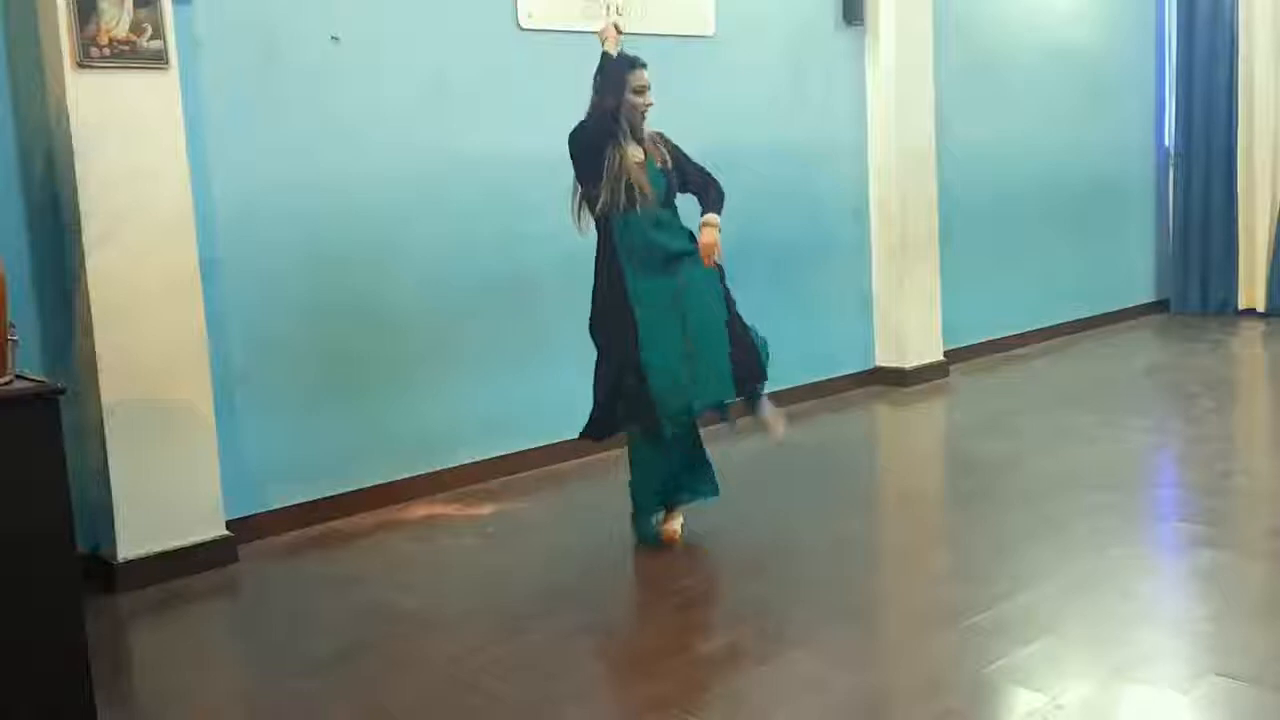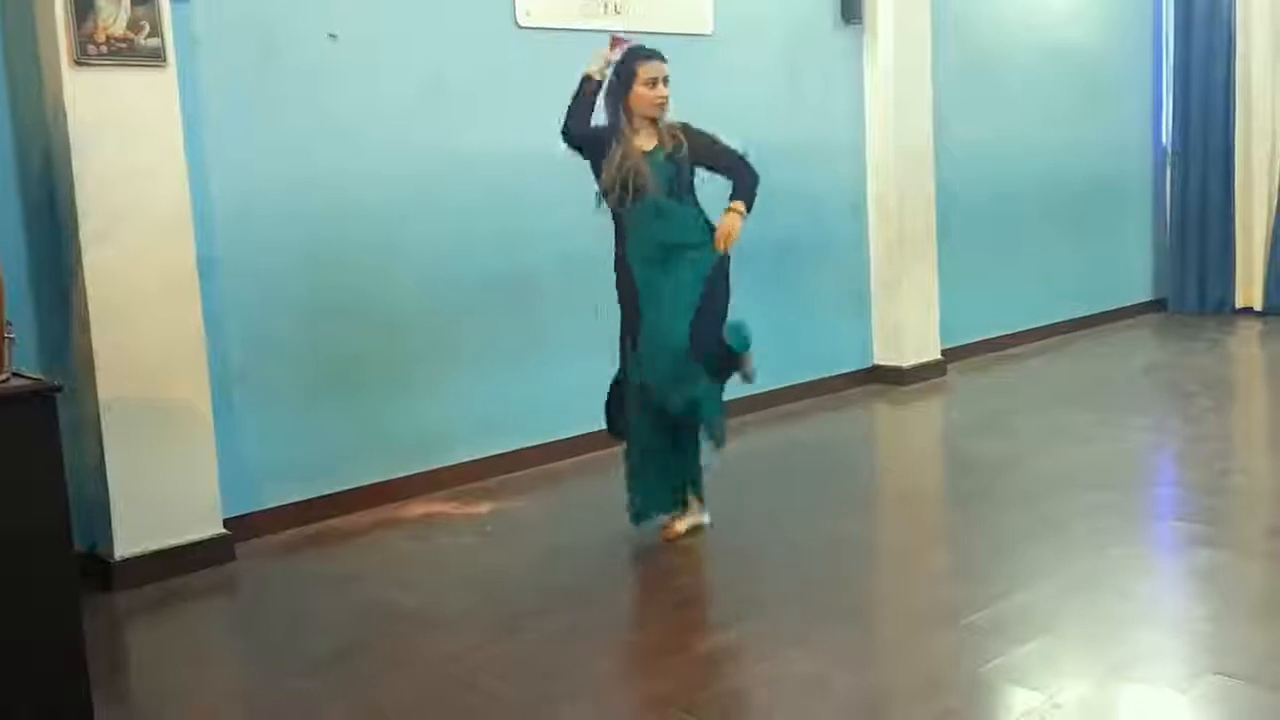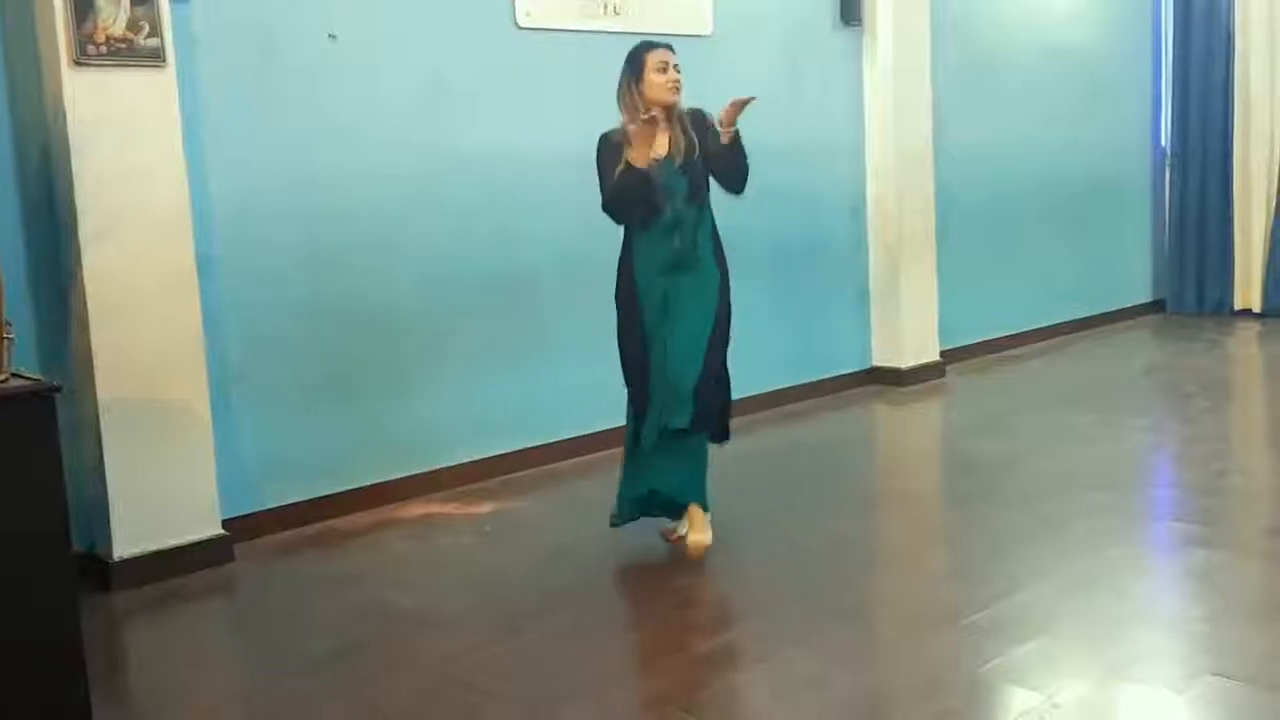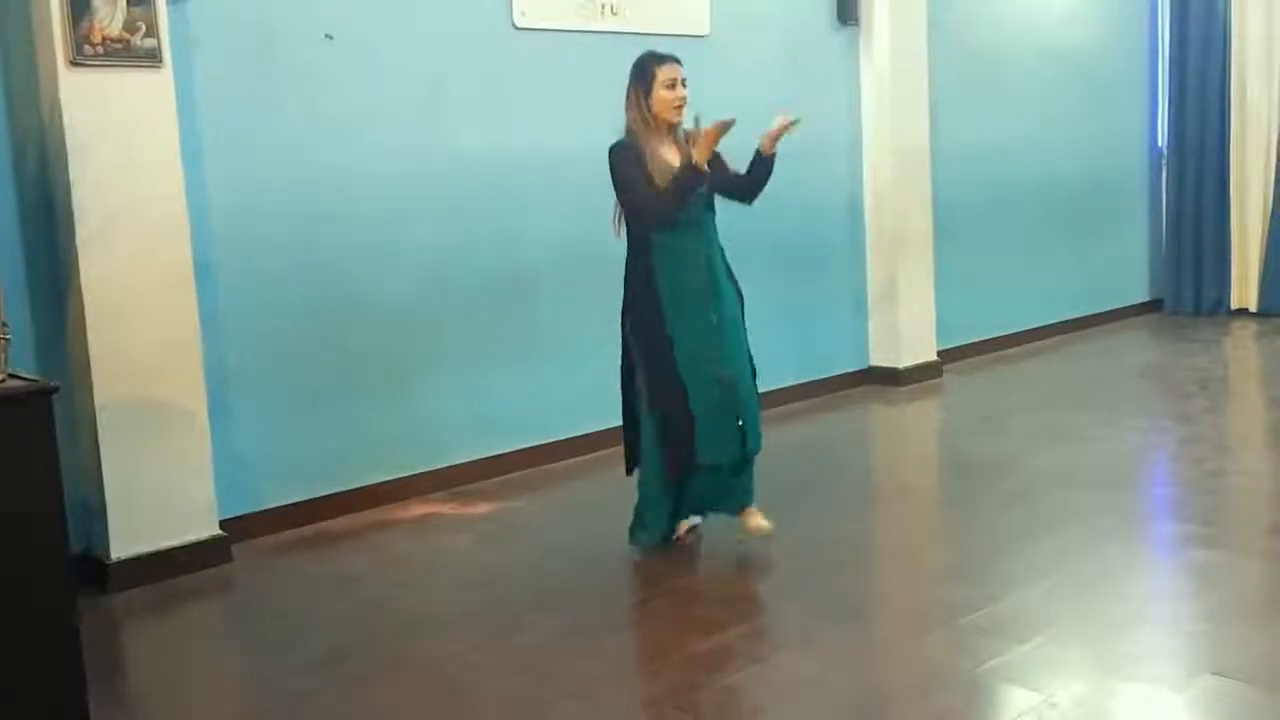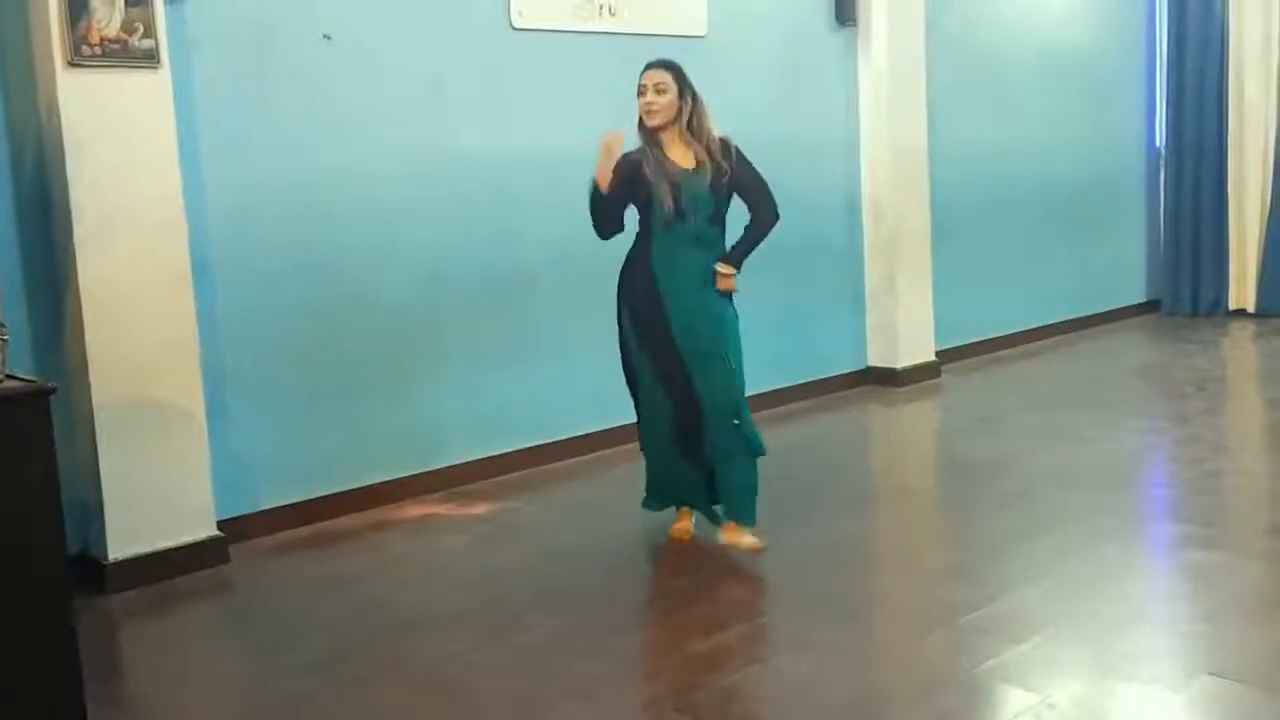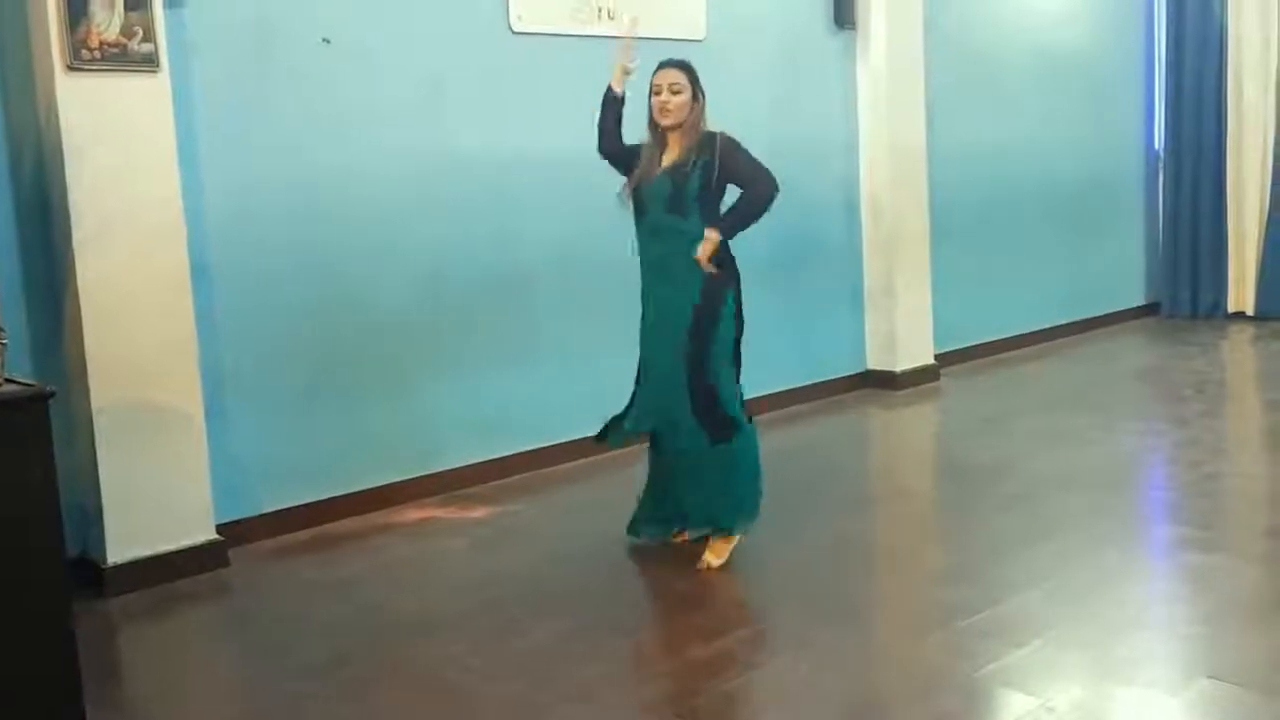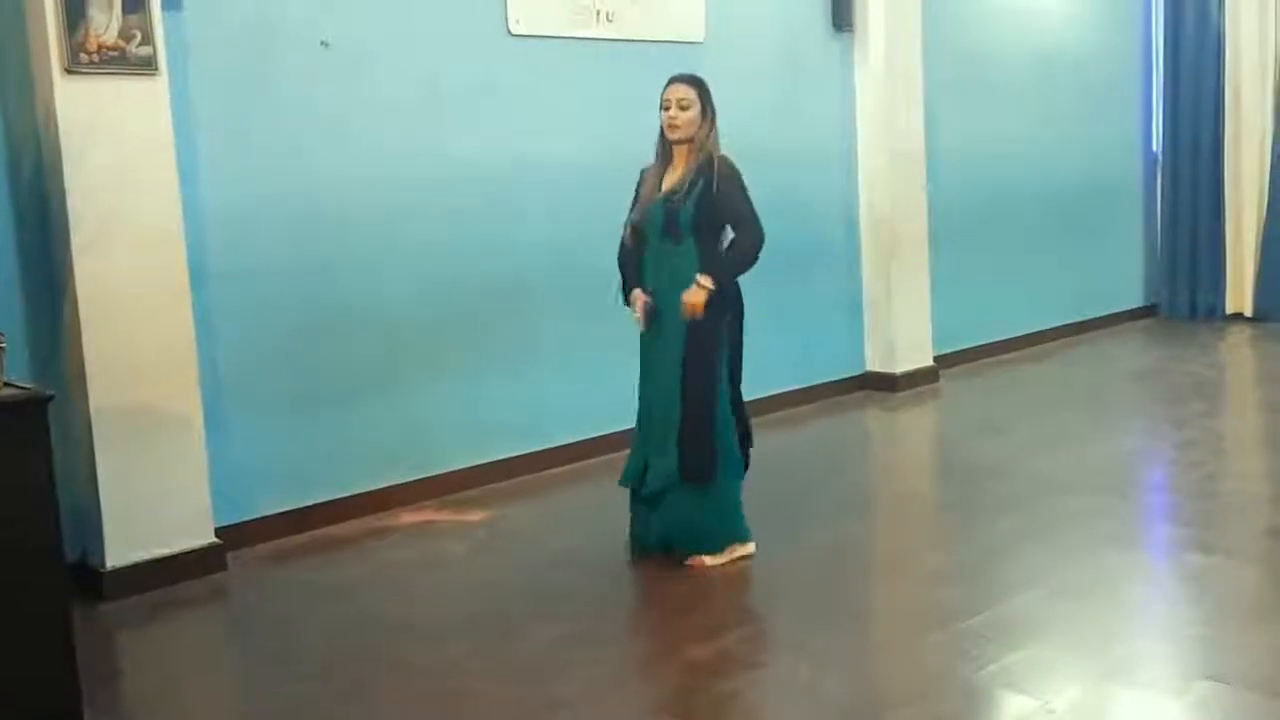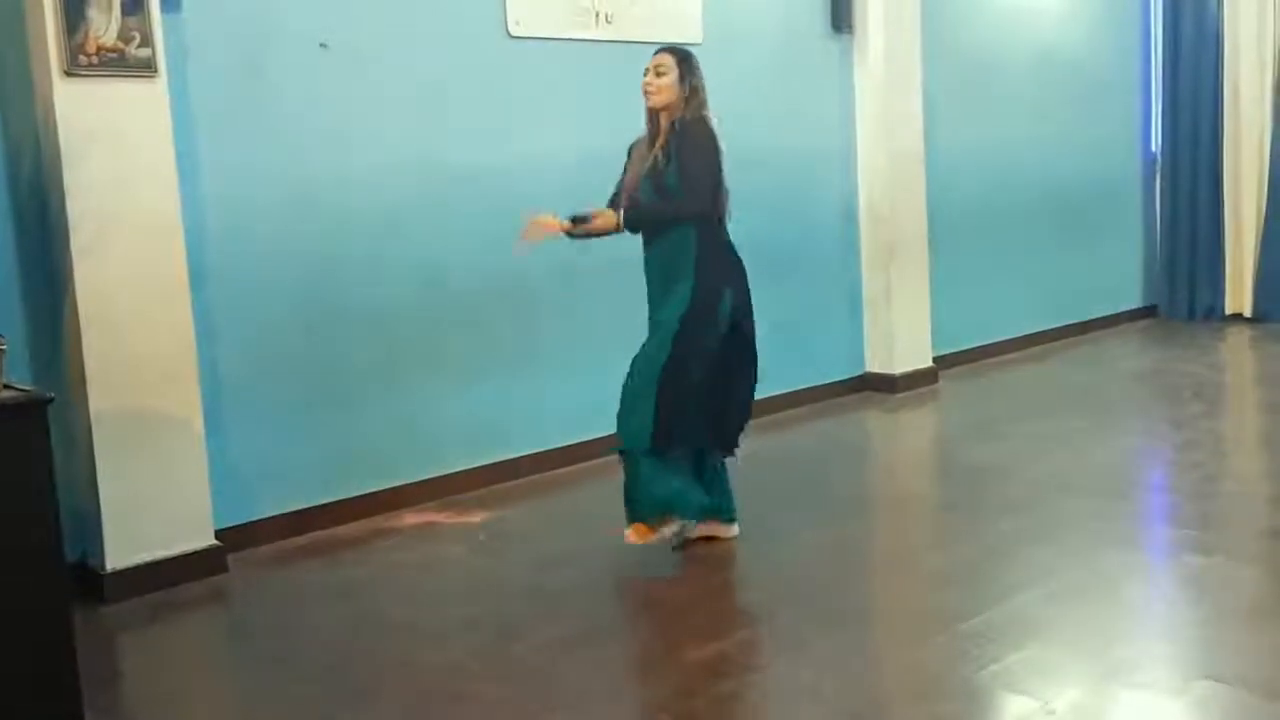
dt=0.5s
person 1, frame 1
left shoulder: (659, 146)
right shoulder: (589, 147)
left elbow: (707, 184)
right elbow: (603, 107)
left wrist: (710, 221)
right wrist: (610, 49)
left hip: (682, 266)
right hip: (631, 284)
left knee: (717, 337)
right knee: (656, 393)
left ankle: (756, 398)
right ankle: (666, 503)
person 1, frame 2
left shoulder: (684, 137)
right shoulder: (605, 144)
left elbow: (743, 170)
right elbow: (571, 130)
left wrist: (736, 208)
right wrist: (595, 73)
left hip: (694, 258)
right hip: (641, 272)
left knee: (676, 348)
right knee: (652, 376)
left ankle: (729, 344)
right ankle: (684, 501)
person 1, frame 3
left shoulder: (697, 126)
right shoulder: (614, 144)
left elbow: (736, 183)
right elbow: (620, 210)
left wrist: (728, 132)
right wrist: (638, 155)
left hip: (699, 273)
right hip: (646, 279)
left knee: (691, 382)
right knee: (653, 386)
left ankle: (691, 501)
right ankle: (668, 497)
person 1, frame 4
left shoulder: (694, 144)
right shoulder: (625, 154)
left elbow: (743, 192)
right elbow: (658, 208)
left wrist: (766, 151)
right wrist: (698, 161)
left hip: (711, 284)
right hip: (658, 292)
left knee: (731, 391)
right knee: (670, 399)
left ankle: (741, 499)
right ankle: (673, 511)
person 1, frame 5
left shoulder: (721, 152)
right shoulder: (635, 164)
left elbow: (765, 208)
right elbow: (605, 226)
left wrist: (733, 260)
right wrist: (603, 177)
left hip: (708, 289)
right hip: (653, 294)
left knee: (723, 396)
right knee: (669, 401)
left ankle: (736, 517)
right ankle: (685, 501)
person 1, frame 6
left shoulder: (715, 147)
right shoulder: (647, 157)
left elbow: (764, 188)
right elbow: (610, 148)
left wrist: (718, 233)
right wrist: (618, 81)
left hip: (703, 288)
right hip: (663, 293)
left knee: (700, 396)
right knee: (666, 401)
left ankle: (726, 516)
right ankle: (692, 514)
person 1, frame 7
left shoulder: (718, 173)
right shoulder: (649, 179)
left elbow: (750, 237)
right elbow: (630, 247)
left wrist: (708, 282)
right wrist: (635, 292)
left hip: (705, 317)
right hip: (663, 319)
left knee: (698, 421)
right knee: (662, 420)
left ankle: (727, 536)
right ankle: (671, 530)
person 1, frame 8
left shoulder: (695, 131)
right shoulder: (643, 149)
left elbow: (695, 203)
right elbow: (616, 210)
left wrist: (621, 220)
right wrist: (568, 224)
left hip: (706, 281)
right hip: (672, 283)
left knee: (662, 385)
right knee: (692, 392)
left ankle: (666, 504)
right ankle: (713, 512)
